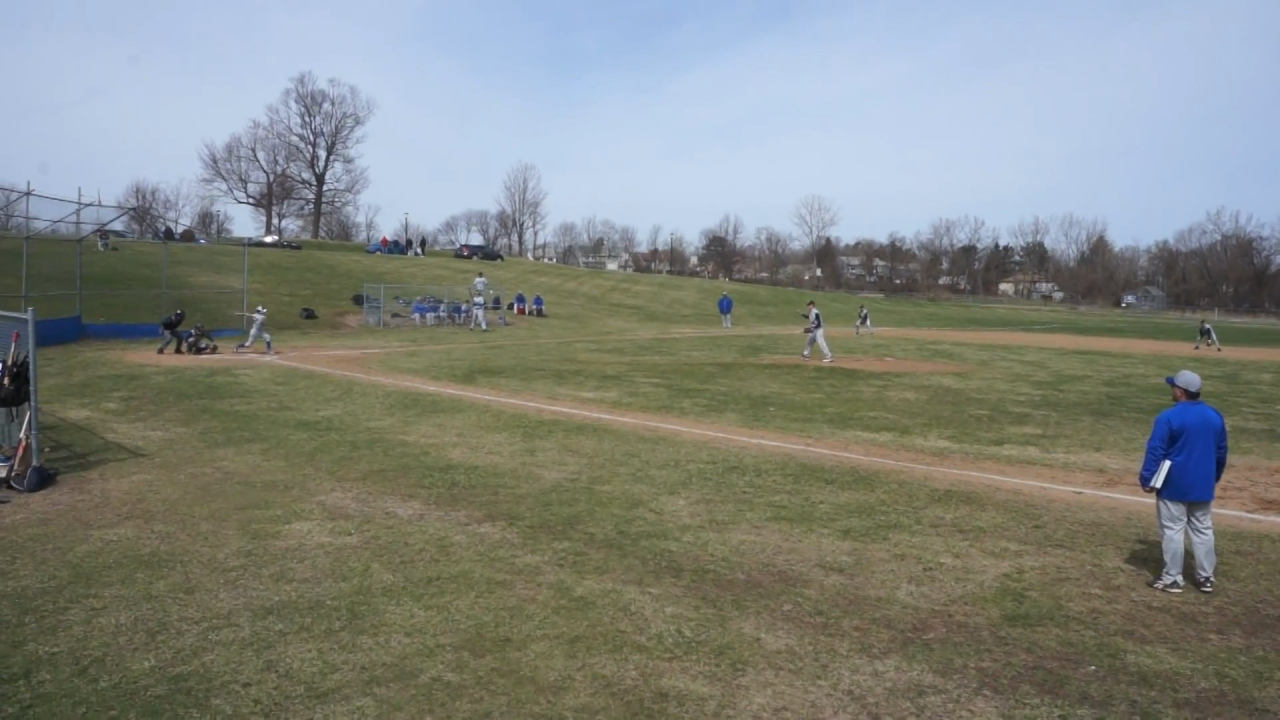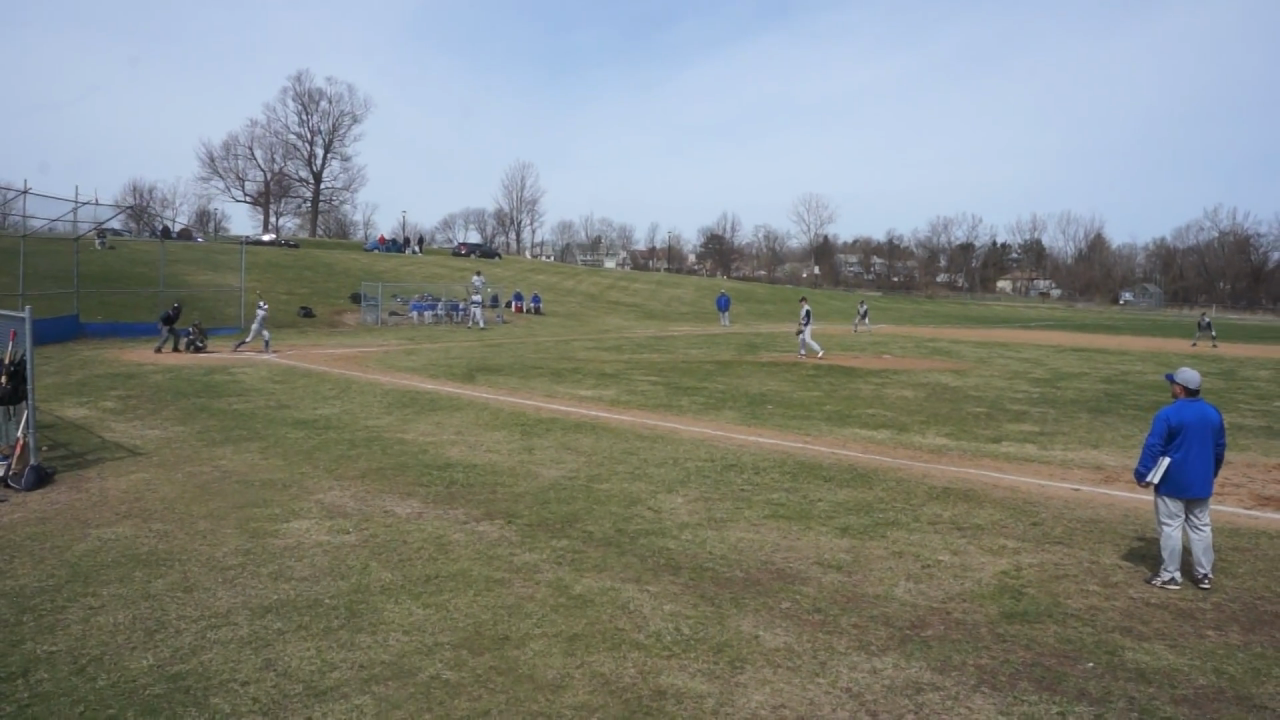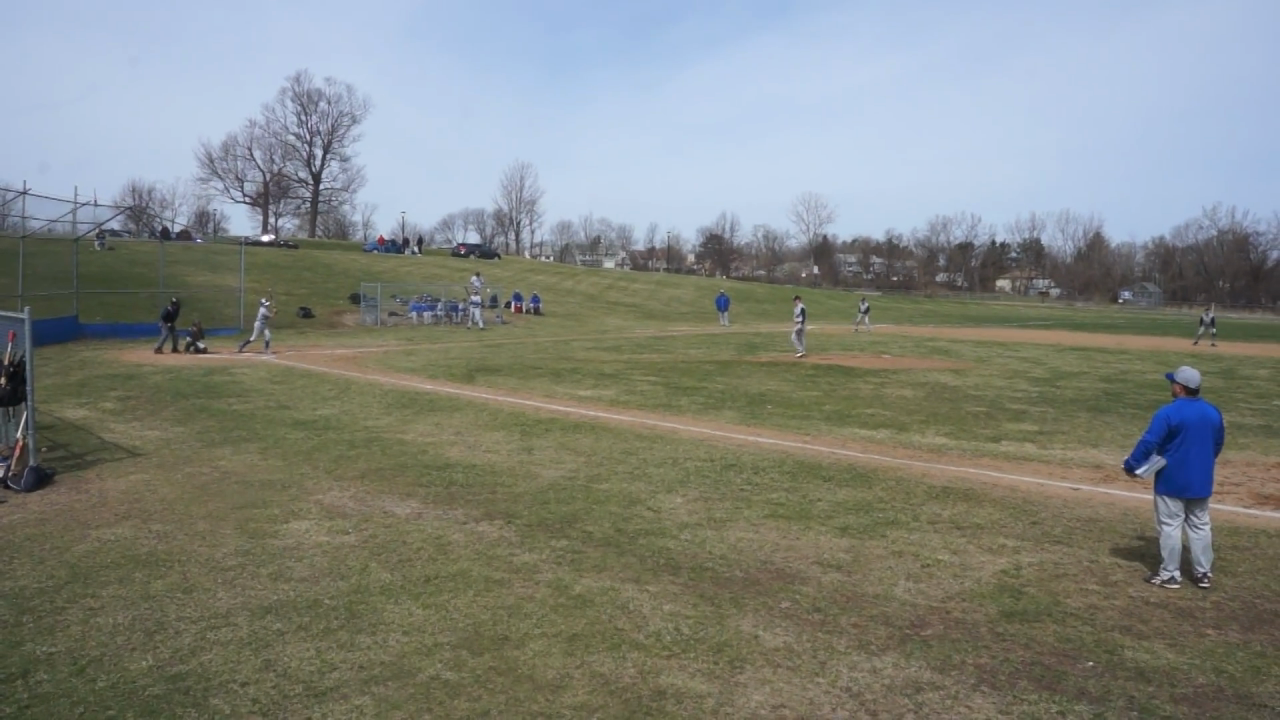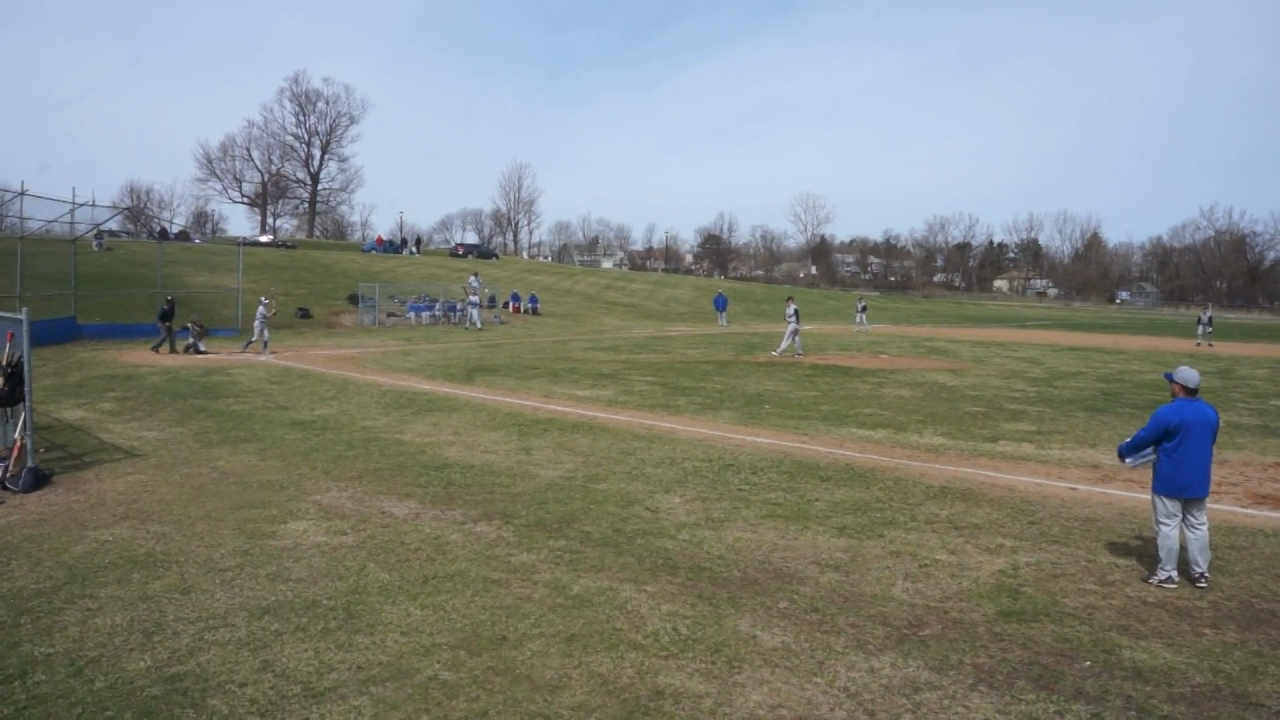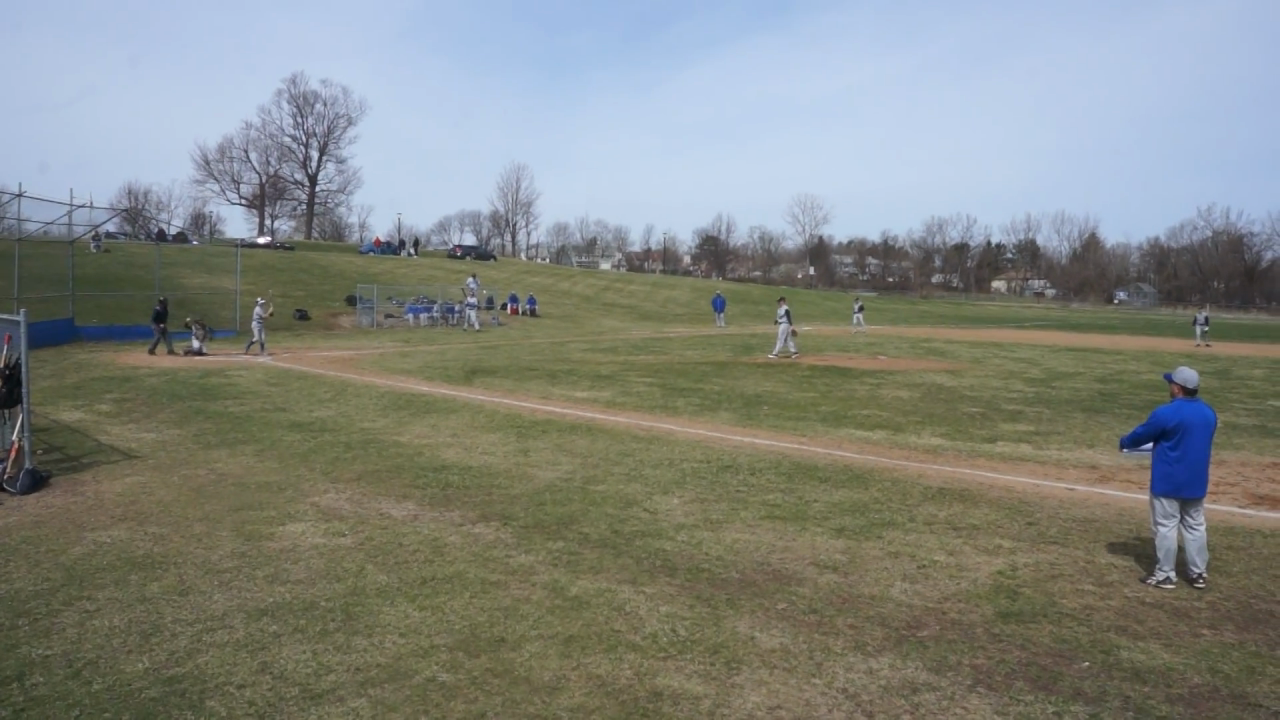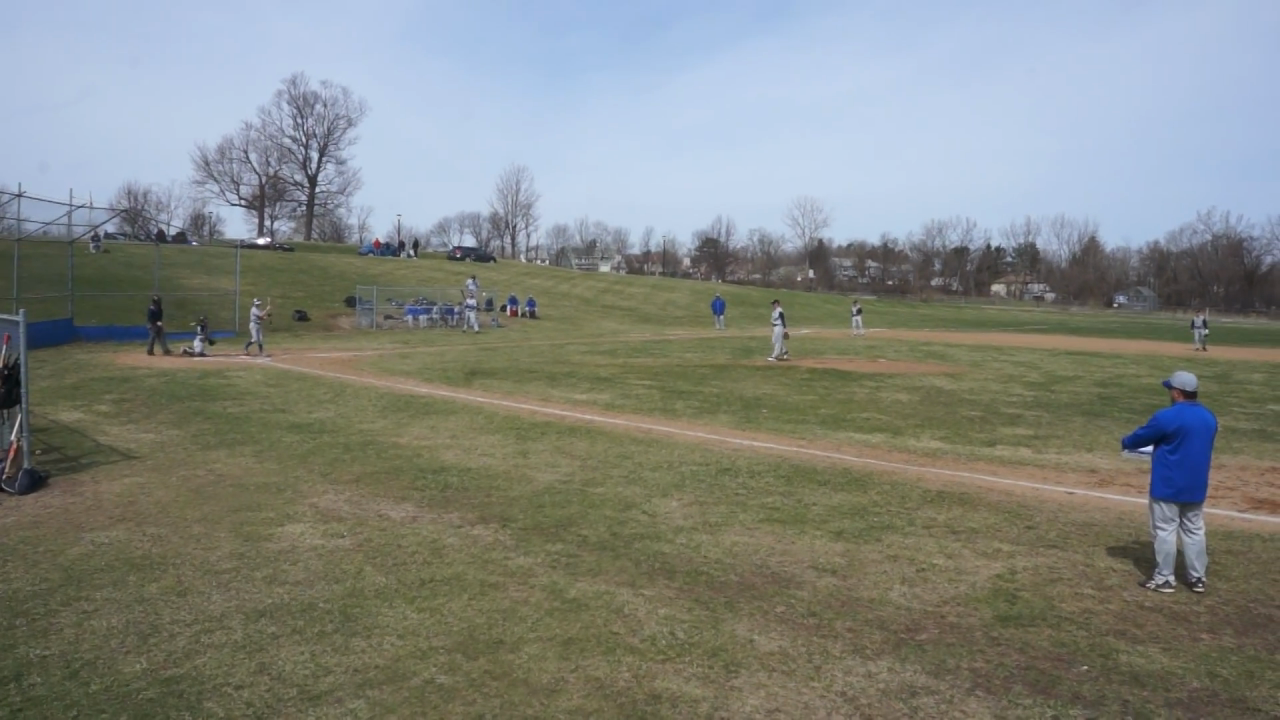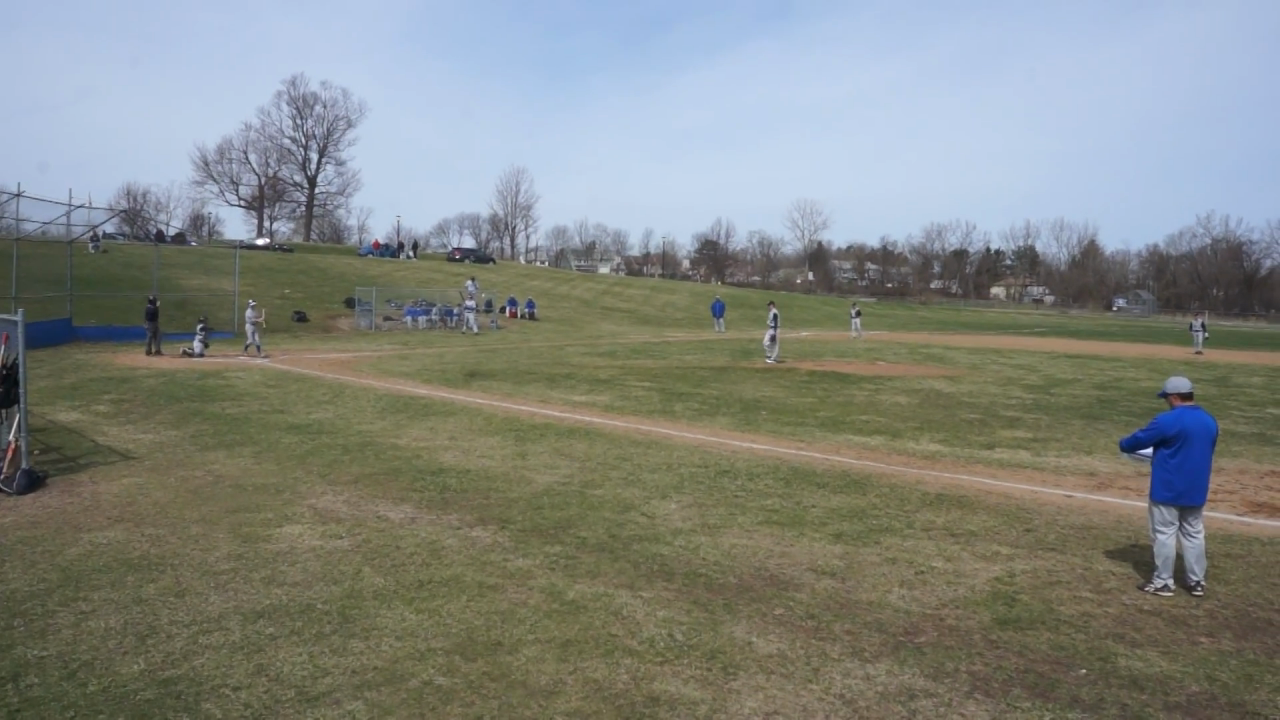
dt=0.2s
person 1, frame 1
left shoulder: (1169, 417)
right shoulder: (1215, 417)
left elbow: (1155, 451)
right elbow: (1222, 451)
left wrist: (1146, 479)
right wrist: (1215, 476)
left hip: (1174, 486)
right hip: (1203, 486)
left knee: (1172, 531)
right knee: (1203, 530)
left ankle: (1172, 579)
right ankle: (1206, 578)
person 1, frame 2
left shoulder: (1168, 414)
right shoulder: (1213, 413)
left elbow: (1153, 446)
right elbow: (1220, 447)
left wrist: (1141, 474)
right wrist: (1212, 472)
left hip: (1172, 483)
right hip: (1202, 482)
left knee: (1171, 528)
right knee: (1201, 527)
left ankle: (1170, 575)
right ankle: (1204, 574)
person 1, frame 3
left shoulder: (1168, 413)
right shoulder: (1213, 413)
left elbow: (1149, 443)
right elbow: (1218, 444)
left wrist: (1131, 464)
left hip: (1171, 481)
right hip: (1201, 482)
left knee: (1170, 527)
right knee: (1200, 526)
left ankle: (1170, 574)
right ankle: (1203, 573)
person 1, frame 4
left shoulder: (1167, 413)
right shoulder: (1211, 413)
left elbow: (1144, 439)
left wrist: (1123, 450)
left hip: (1170, 482)
right hip: (1199, 481)
left knee: (1168, 527)
right knee: (1198, 526)
left ankle: (1167, 574)
right ankle: (1201, 573)
person 1, frame 5
left shoulder: (1166, 413)
right shoulder: (1209, 413)
left elbow: (1142, 435)
left wrist: (1124, 443)
left hip: (1168, 482)
right hip: (1196, 482)
left knee: (1165, 527)
right knee: (1195, 526)
left ankle: (1165, 575)
right ankle: (1199, 574)
person 1, frame 6
left shoulder: (1167, 416)
right shoulder: (1209, 418)
left elbow: (1141, 437)
left wrist: (1125, 443)
left hip: (1167, 486)
right hip: (1196, 486)
left knee: (1165, 531)
right knee: (1194, 531)
left ankle: (1164, 579)
right ankle: (1198, 578)
person 1, frame 7
left shoulder: (1167, 420)
right shoulder: (1210, 421)
left elbow: (1139, 440)
left wrist: (1123, 444)
left hip: (1167, 489)
right hip: (1196, 489)
left knee: (1164, 535)
right knee: (1194, 534)
left ankle: (1163, 582)
right ankle: (1197, 581)
